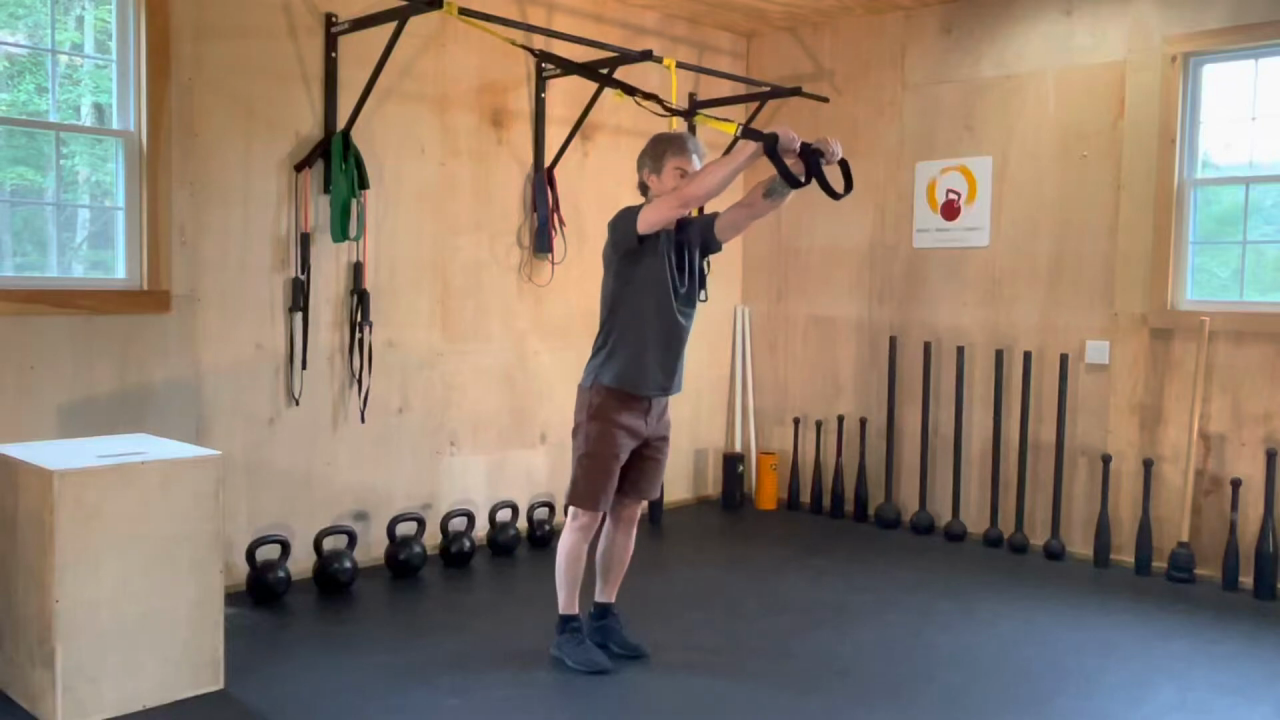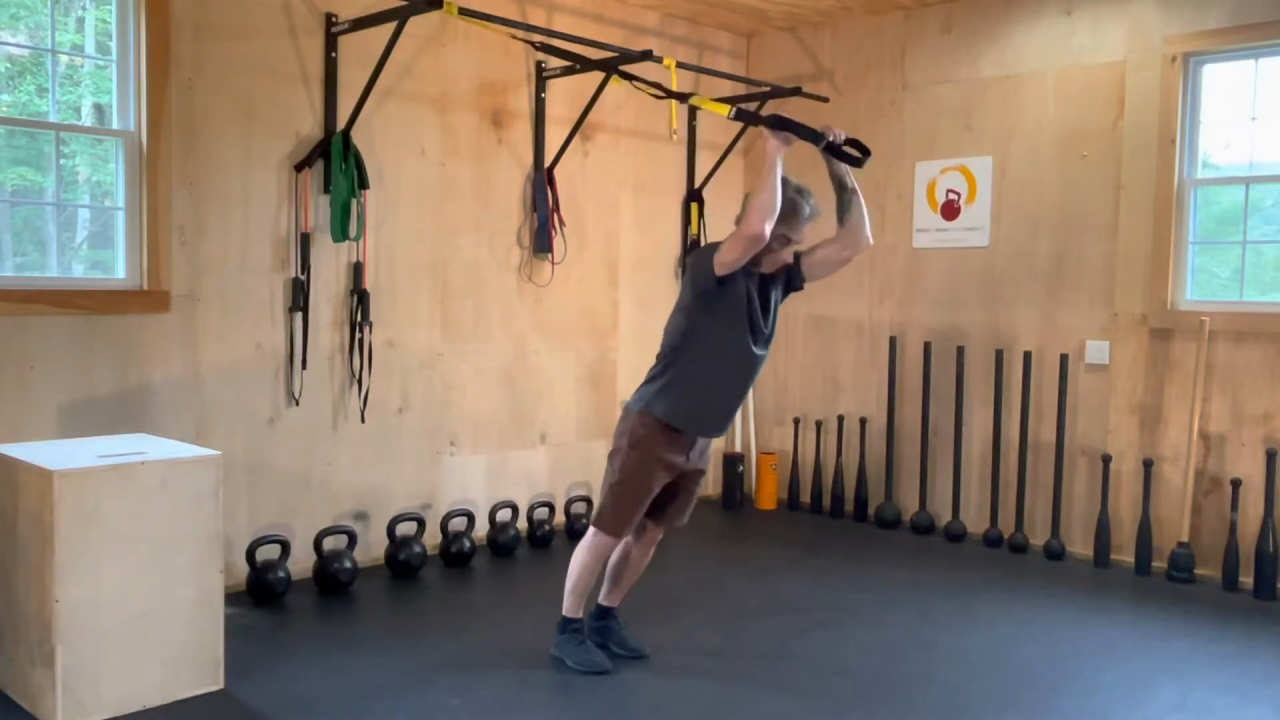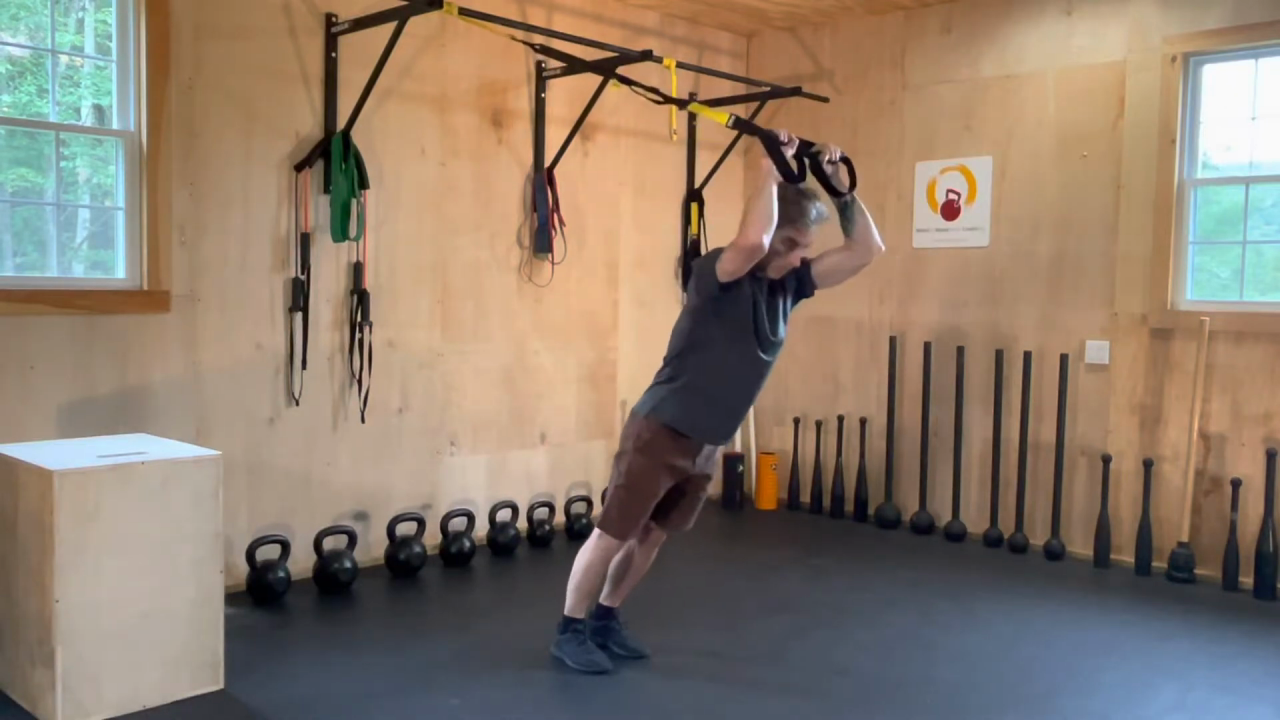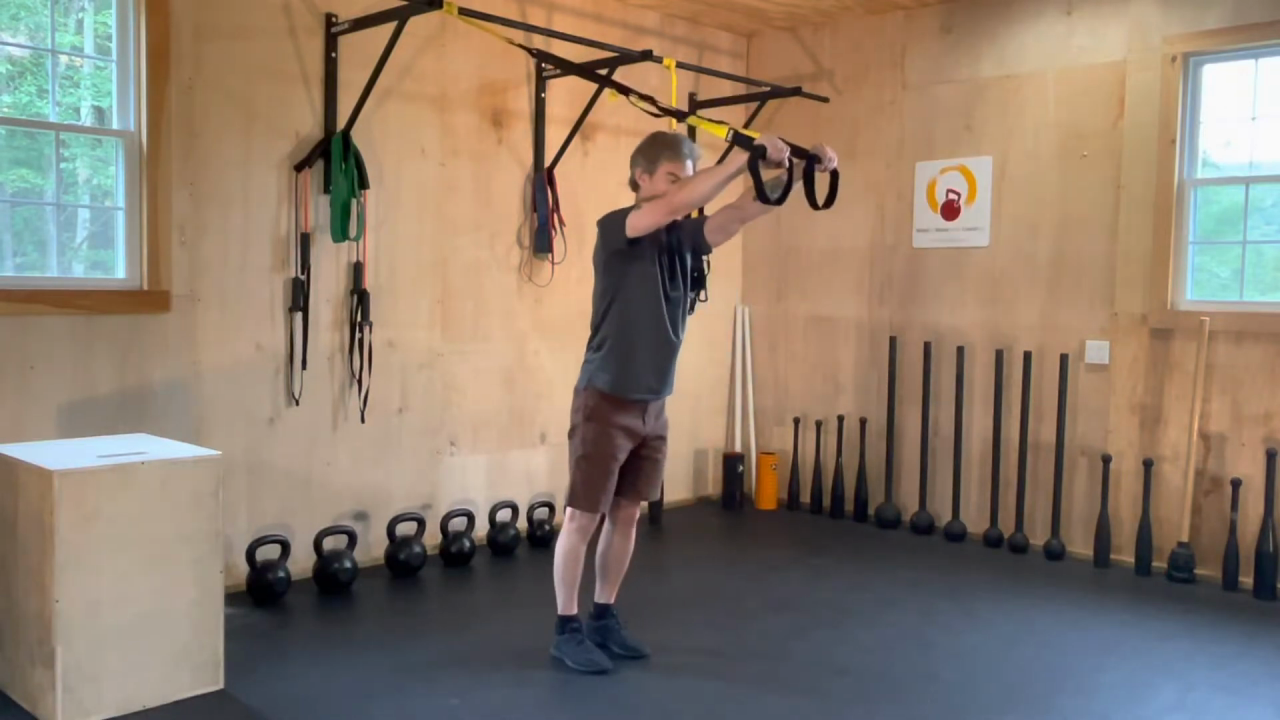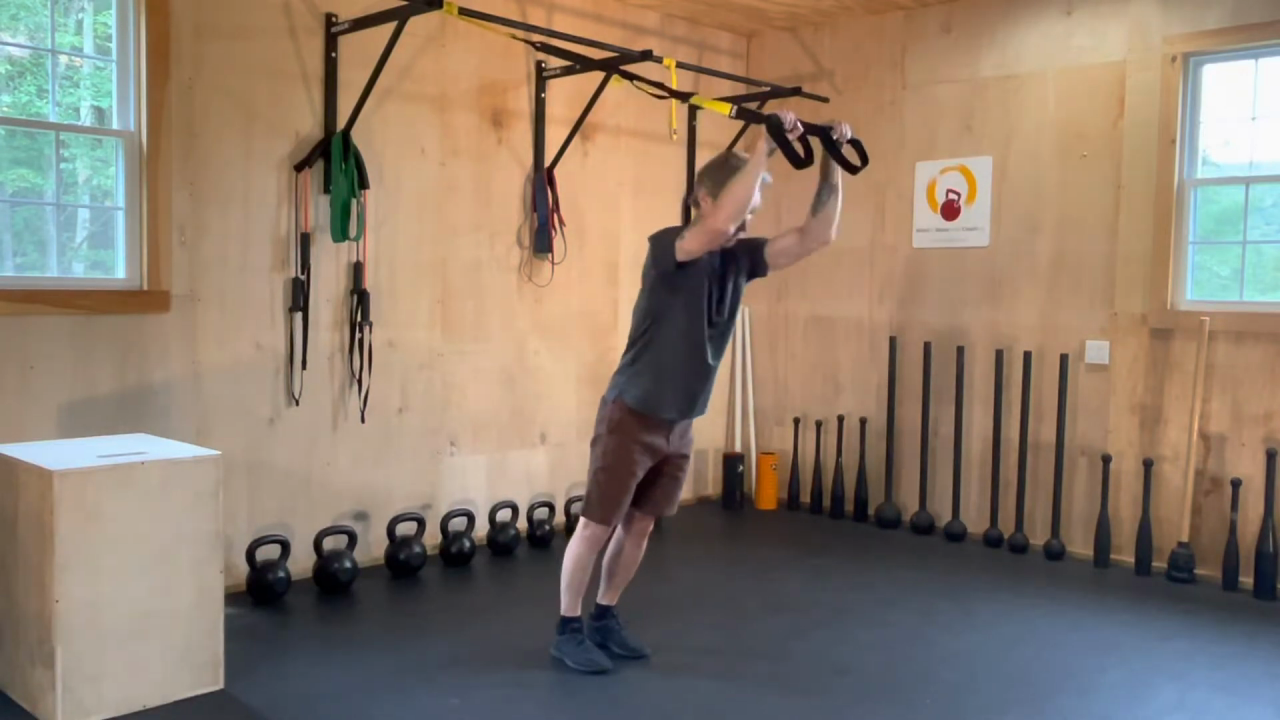
dt=1s
person 1, frame 1
left shoulder: (692, 235)
right shoulder: (627, 227)
left elbow: (755, 205)
right elbow: (688, 196)
left wrist: (802, 164)
right wrist: (754, 147)
left hip: (655, 403)
right hip: (609, 399)
left knee: (627, 515)
right knee: (585, 516)
left ankle: (604, 618)
right ankle: (567, 629)
person 1, frame 2
left shoulder: (779, 276)
right shoulder: (709, 265)
left elbow: (855, 240)
right elbow: (752, 232)
left wrist: (839, 168)
right wrist: (775, 154)
left hip: (699, 439)
right hip: (653, 429)
left knee: (648, 534)
right knee: (608, 532)
left ankle: (604, 620)
right ankle: (568, 630)
person 1, frame 3
left shoulder: (788, 282)
right shoulder: (716, 272)
left elbow: (866, 249)
right elbow: (752, 242)
left wrist: (837, 182)
right wrist: (773, 166)
left hip: (705, 444)
right hip: (659, 432)
left knee: (650, 537)
right knee: (612, 536)
left ankle: (605, 620)
right ankle: (570, 630)
person 1, frame 4
left shoulder: (683, 237)
right shoulder: (615, 230)
left elbow: (746, 210)
right elbow: (673, 205)
right wrist: (745, 157)
left hip: (652, 405)
right hip: (604, 402)
left knee: (625, 516)
right knee: (583, 518)
left ankle: (604, 619)
right ankle: (567, 630)
person 1, frame 5
left shoulder: (740, 257)
right shoulder: (669, 248)
left elbow: (816, 235)
right elbow: (717, 225)
left wrist: (829, 165)
right wrist: (764, 149)
left hip: (679, 423)
right hip: (631, 416)
left knee: (639, 526)
right knee: (597, 526)
left ankle: (602, 621)
right ankle: (567, 630)
